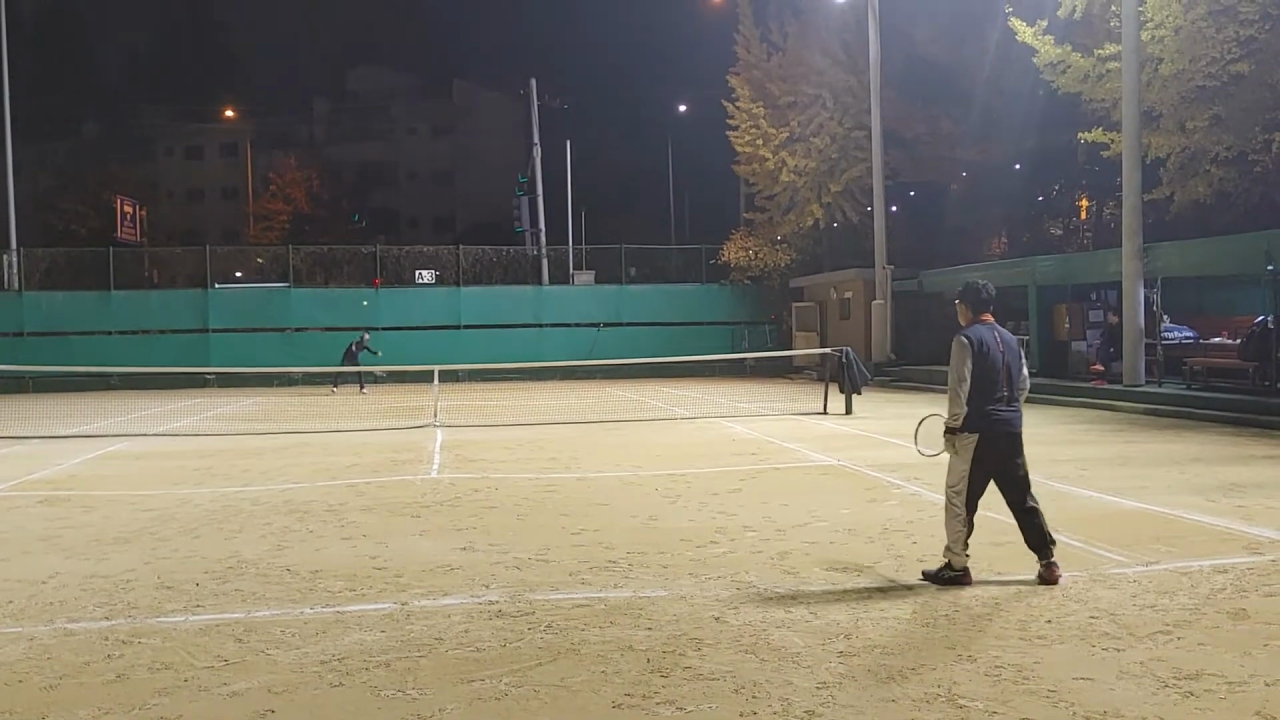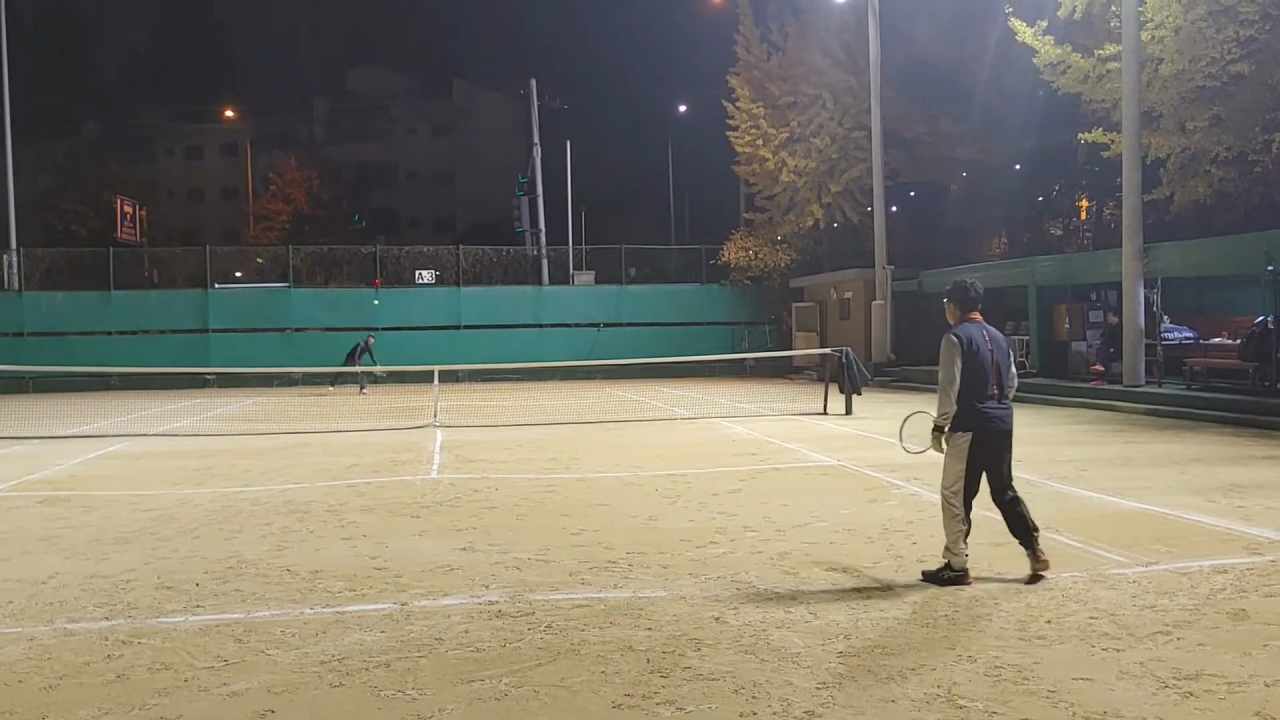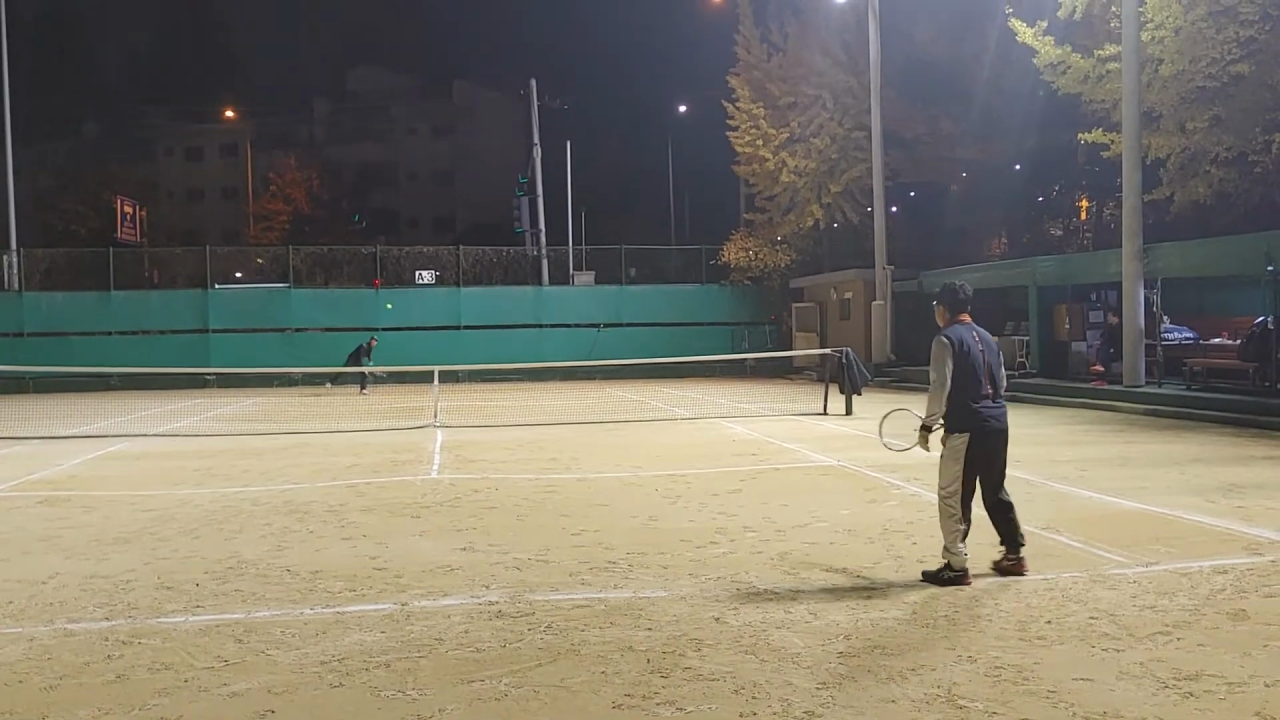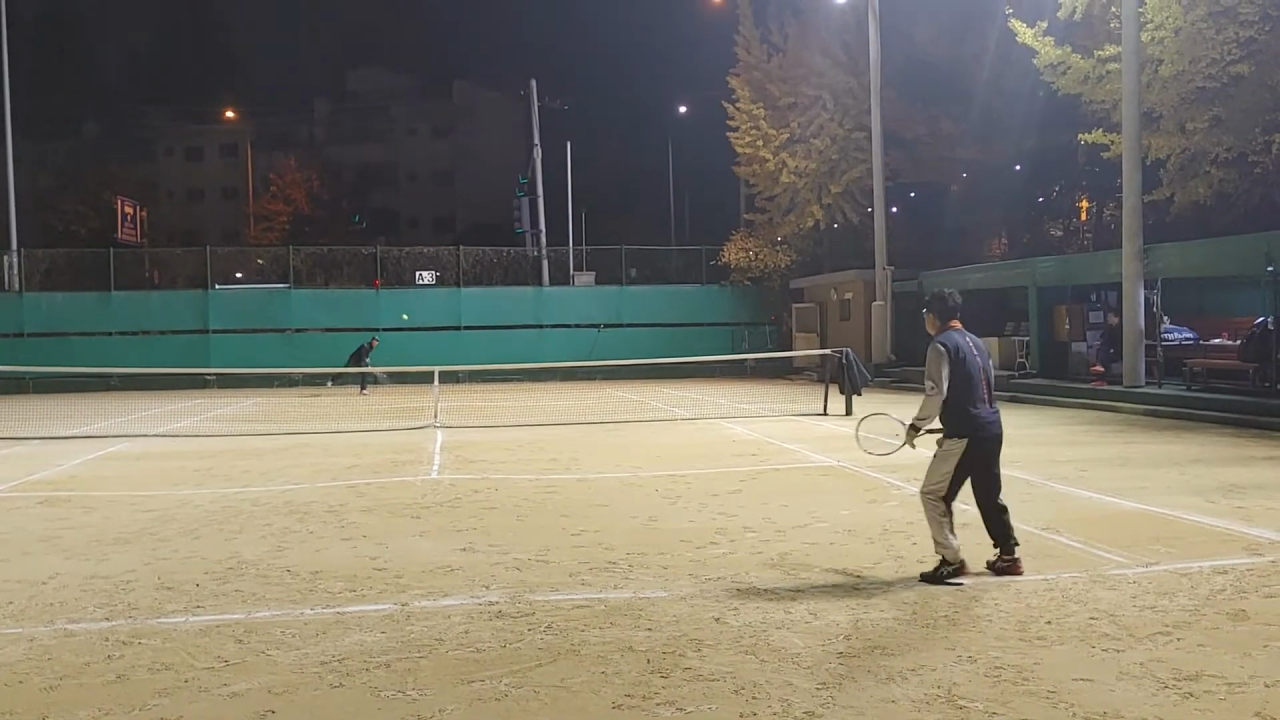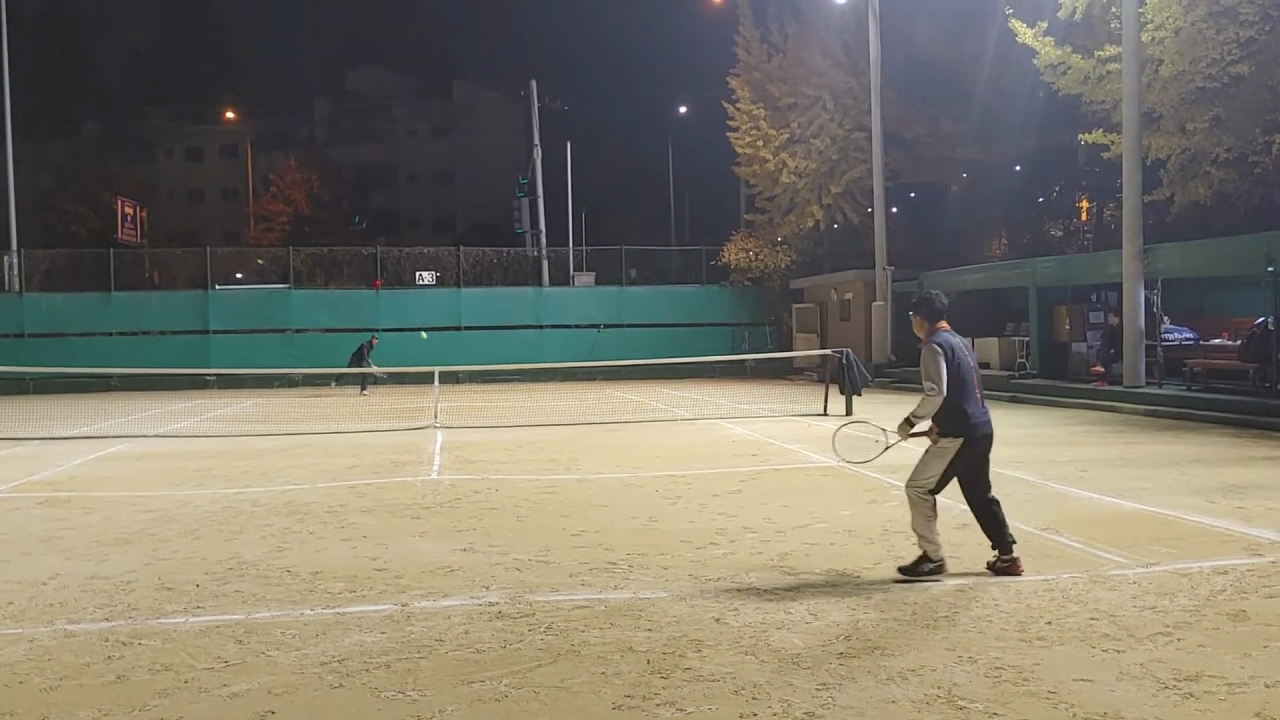
dt=0.1s
person 1, frame 1
left shoulder: (966, 338)
right shoulder: (1009, 339)
left elbow: (959, 389)
right elbow: (1022, 385)
left wrist: (952, 427)
left hip: (978, 431)
right hip: (1010, 428)
left knee: (960, 498)
right knee: (1020, 495)
left ankle: (957, 566)
right ankle: (1047, 561)
person 1, frame 2
left shoulder: (955, 338)
right shoulder: (997, 337)
left elbow: (949, 387)
right elbow: (1011, 382)
left wrist: (940, 426)
left hip: (971, 429)
right hip: (1002, 425)
left knee: (954, 496)
right knee: (1005, 491)
left ankle: (957, 566)
right ankle: (1034, 550)
person 1, frame 3
left shoulder: (946, 339)
right shoulder: (987, 338)
left elbow: (940, 387)
right elbow: (1000, 382)
left wrist: (927, 425)
left hip: (966, 429)
right hip: (997, 424)
left knee: (952, 497)
right knee: (995, 491)
left ankle: (956, 566)
right ankle: (1014, 554)
person 1, frame 4
left shoulder: (940, 345)
right shoulder: (975, 342)
left elbow: (936, 393)
left wrist: (916, 425)
left hip: (964, 434)
right hip: (991, 429)
left knee: (934, 493)
right knee: (989, 495)
left ankle: (952, 559)
right ankle: (1009, 556)
person 1, frame 5
left shoulder: (934, 346)
right shoulder: (959, 342)
left elbow: (936, 393)
left wrist: (912, 421)
right wrist: (939, 423)
left hip: (957, 434)
right hip: (981, 430)
left knee: (919, 488)
right knee: (980, 494)
left ankle: (932, 556)
right ankle: (1007, 556)
